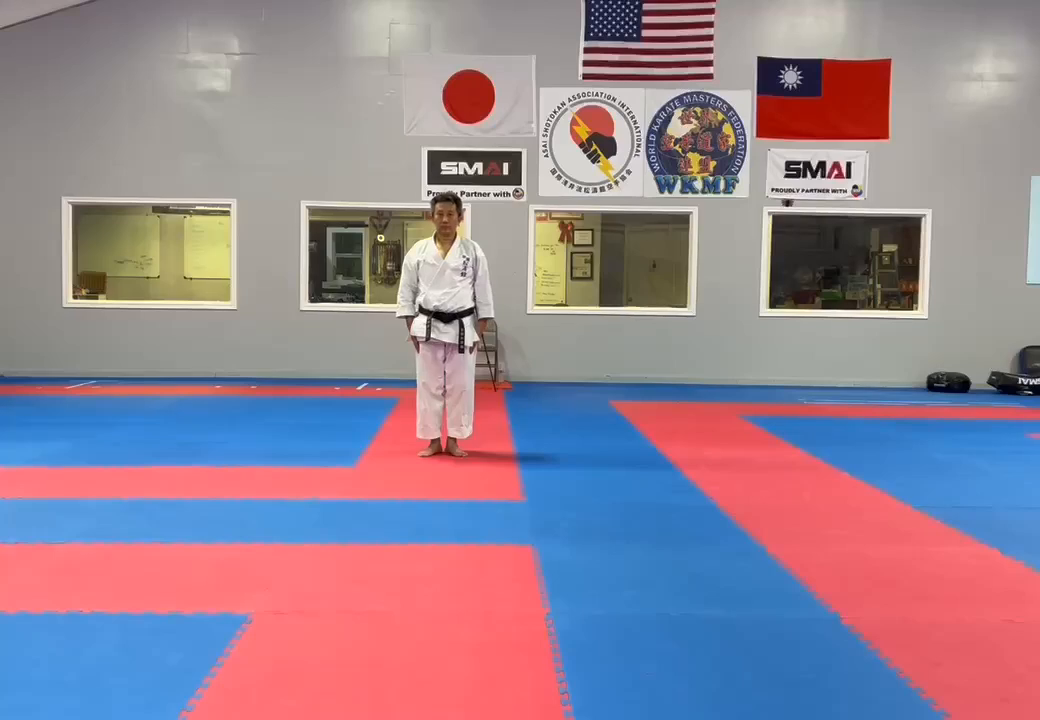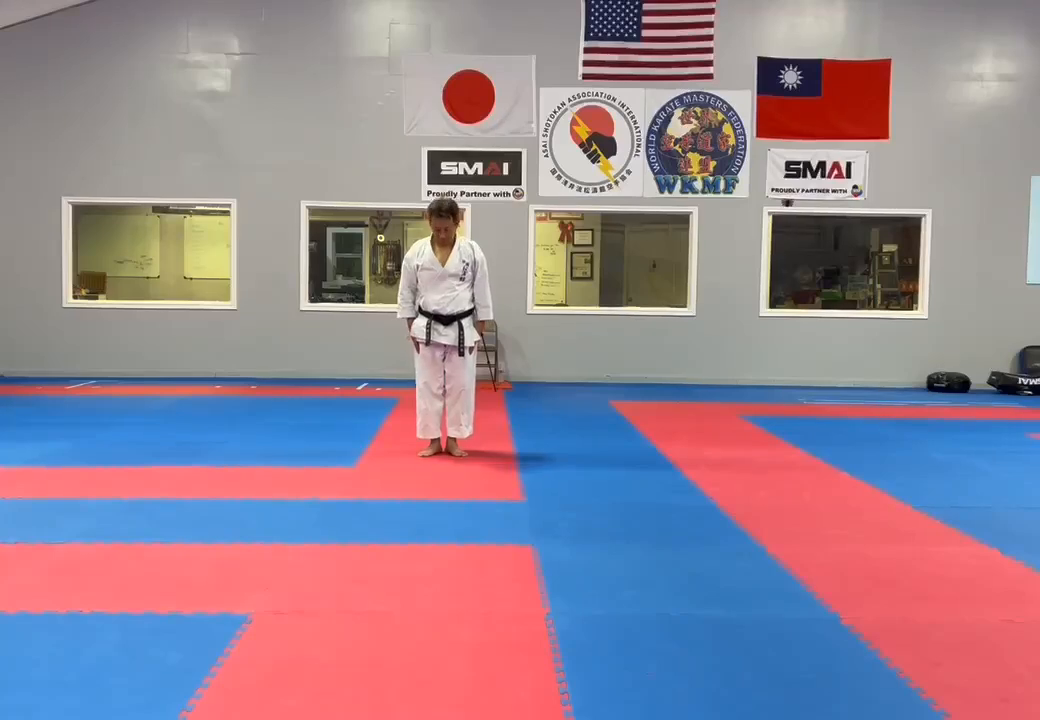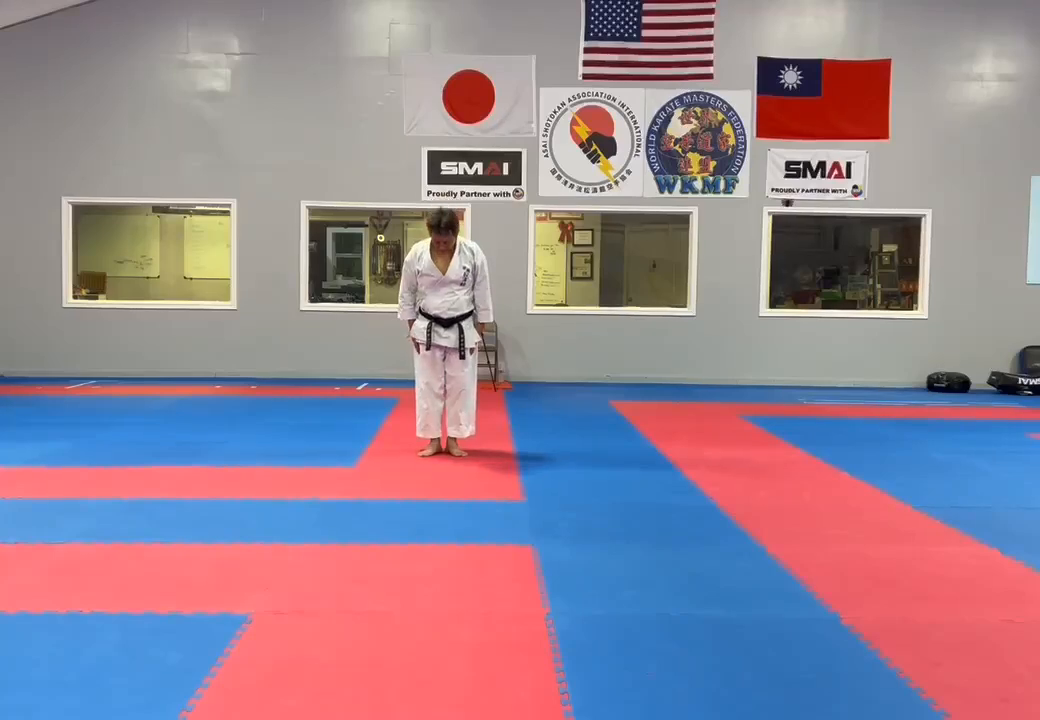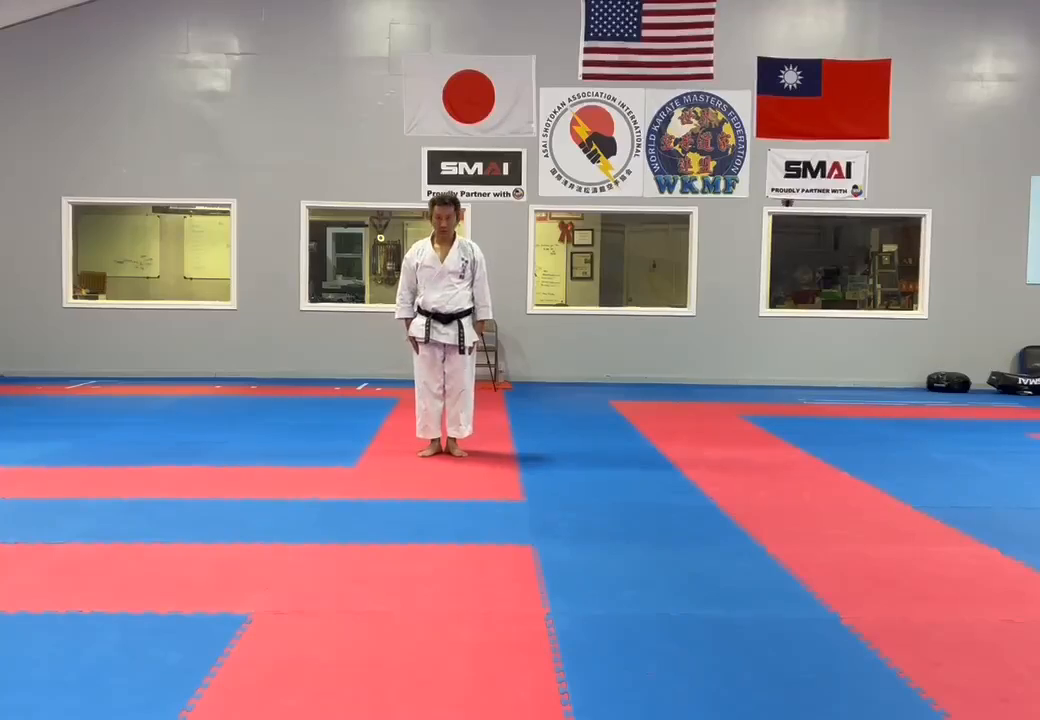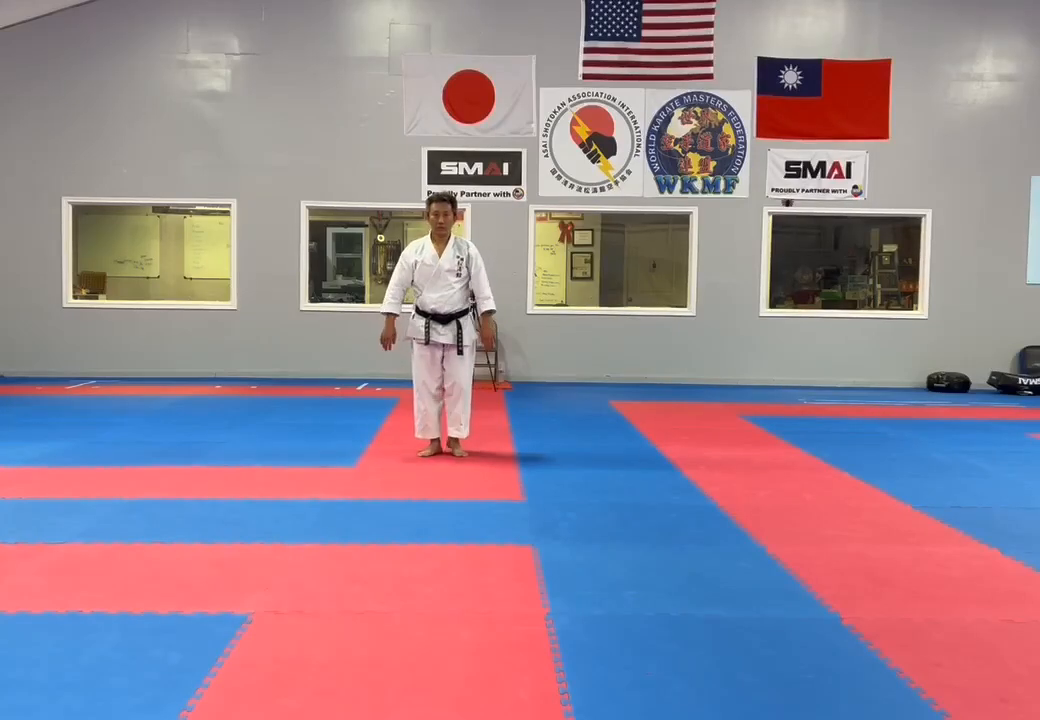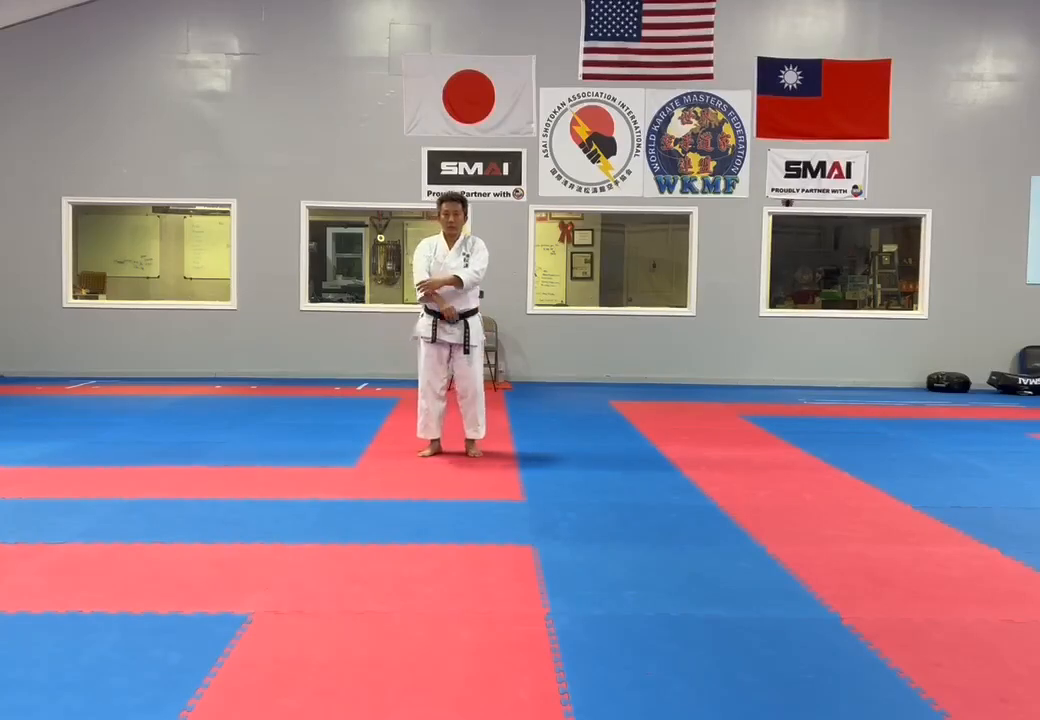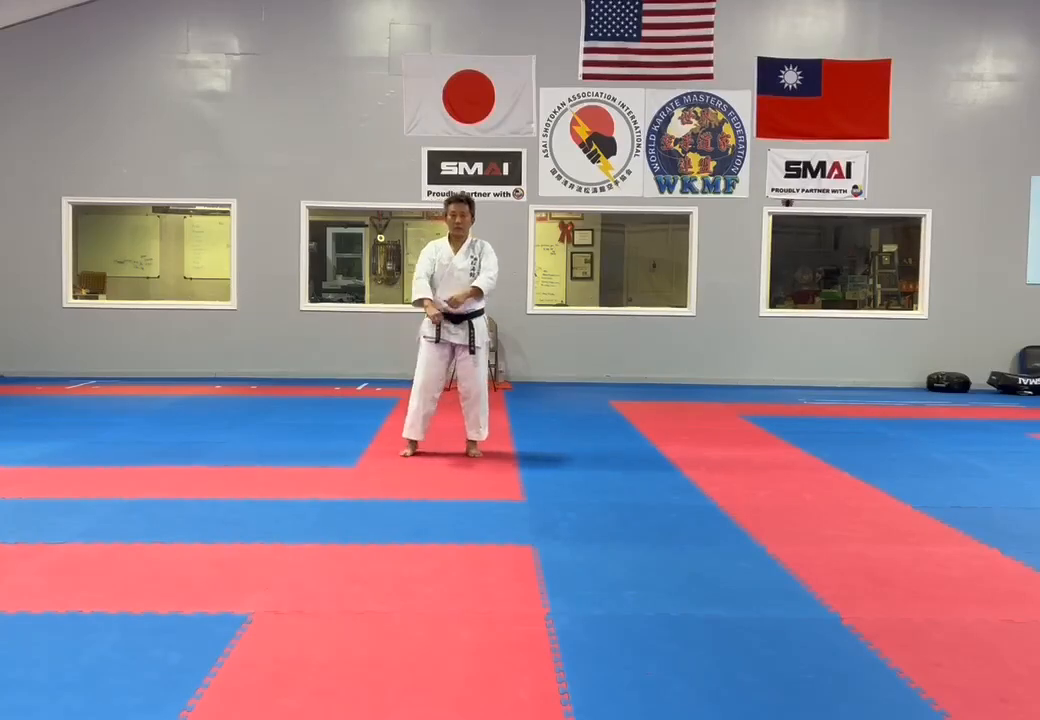
dt=0.5s
person 1, frame 1
left shoulder: (472, 251)
right shoulder: (418, 251)
left elbow: (483, 292)
right elbow: (407, 291)
left wrist: (480, 330)
right wrist: (411, 327)
left hip: (462, 327)
right hip: (428, 326)
left knee: (460, 385)
right knee: (429, 384)
left ankle: (453, 440)
right ankle: (433, 440)
person 1, frame 2
left shoulder: (472, 251)
right shoulder: (417, 251)
left elbow: (482, 292)
right elbow: (406, 292)
left wrist: (478, 330)
right wrist: (412, 328)
left hip: (461, 328)
right hip: (427, 328)
left knee: (460, 385)
right knee: (428, 384)
left ankle: (453, 440)
right ankle: (433, 440)
person 1, frame 3
left shoulder: (473, 253)
right shoulder: (416, 254)
left elbow: (482, 294)
right elbow: (407, 293)
left wrist: (479, 330)
right wrist: (412, 328)
left hip: (462, 329)
right hip: (428, 329)
left knee: (461, 385)
right knee: (428, 384)
left ankle: (453, 439)
right ankle: (433, 439)
person 1, frame 4
left shoulder: (471, 251)
right shoulder: (417, 251)
left elbow: (481, 292)
right elbow: (405, 292)
left wrist: (478, 330)
right wrist: (409, 328)
left hip: (461, 327)
right hip: (426, 327)
left knee: (460, 385)
right knee: (428, 385)
left ankle: (454, 440)
right ankle: (433, 440)
person 1, frame 5
left shoulder: (467, 249)
right shoulder: (414, 250)
left elbow: (481, 286)
right elbow: (397, 285)
left wrist: (487, 322)
right wrist: (389, 323)
left hip: (460, 326)
right hip: (425, 326)
left knee: (459, 384)
right knee: (426, 385)
left ankle: (455, 438)
right ankle: (433, 440)
person 1, frame 6
left shoulder: (476, 246)
right shoulder: (427, 246)
left elbow: (474, 273)
right elbow: (421, 278)
left wrist: (441, 281)
right wrist: (441, 303)
left hip: (467, 325)
right hip: (434, 324)
left knee: (471, 385)
right knee: (431, 384)
left ankle: (472, 439)
right ankle: (433, 440)
person 1, frame 7
left shoulder: (483, 249)
right shoulder: (432, 249)
left elbow: (488, 277)
right elbow: (421, 279)
left wrist: (466, 294)
right wrist: (429, 306)
left hip: (471, 326)
right hip: (437, 326)
left knee: (474, 386)
right knee: (426, 384)
left ankle: (472, 440)
right ankle: (413, 439)
